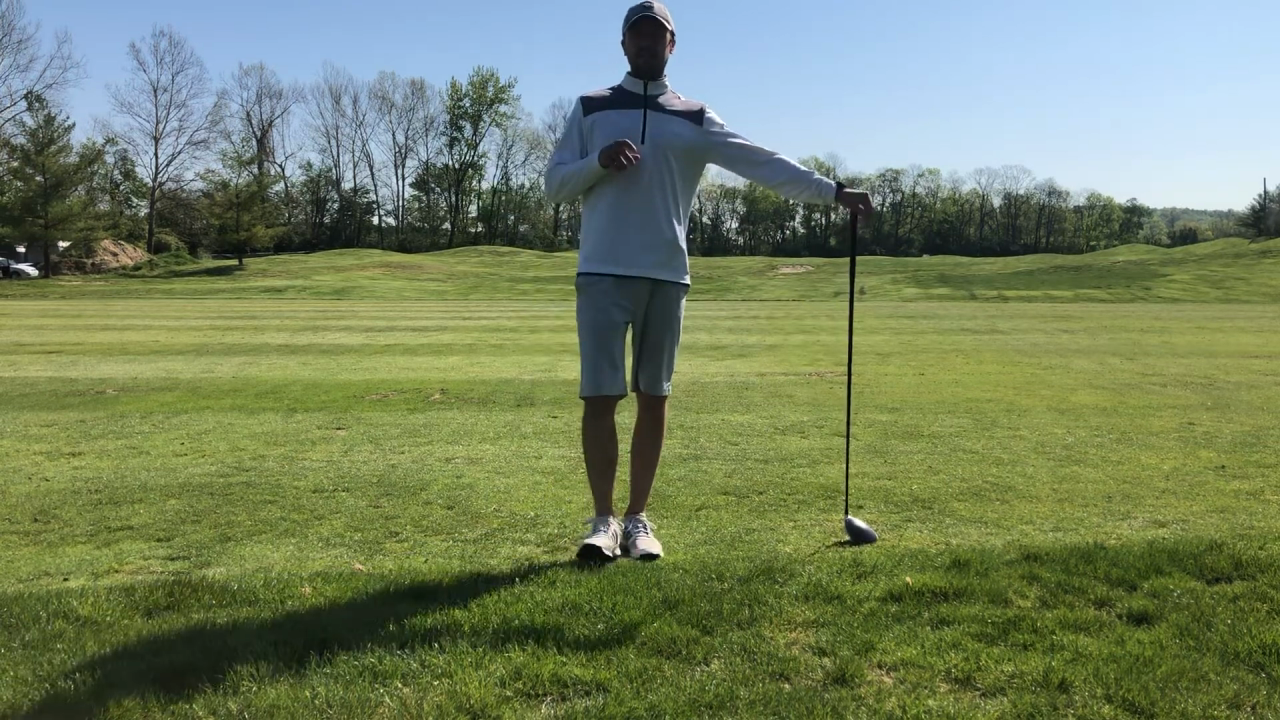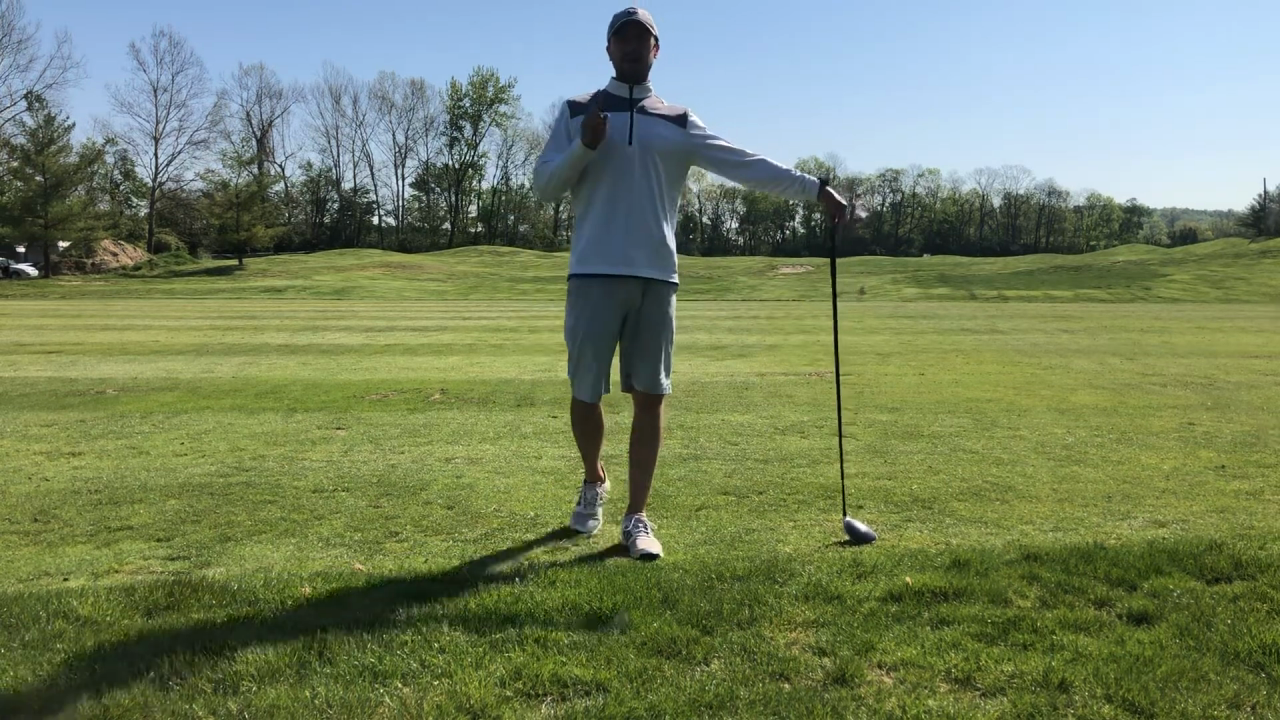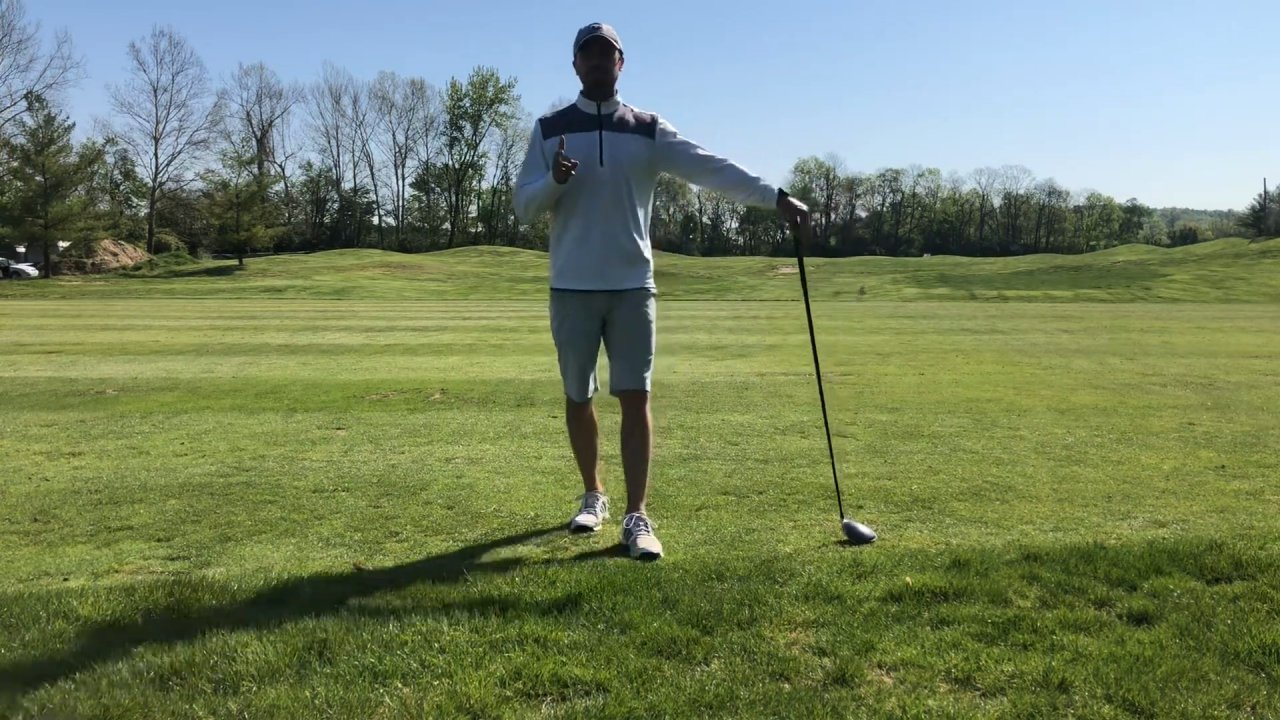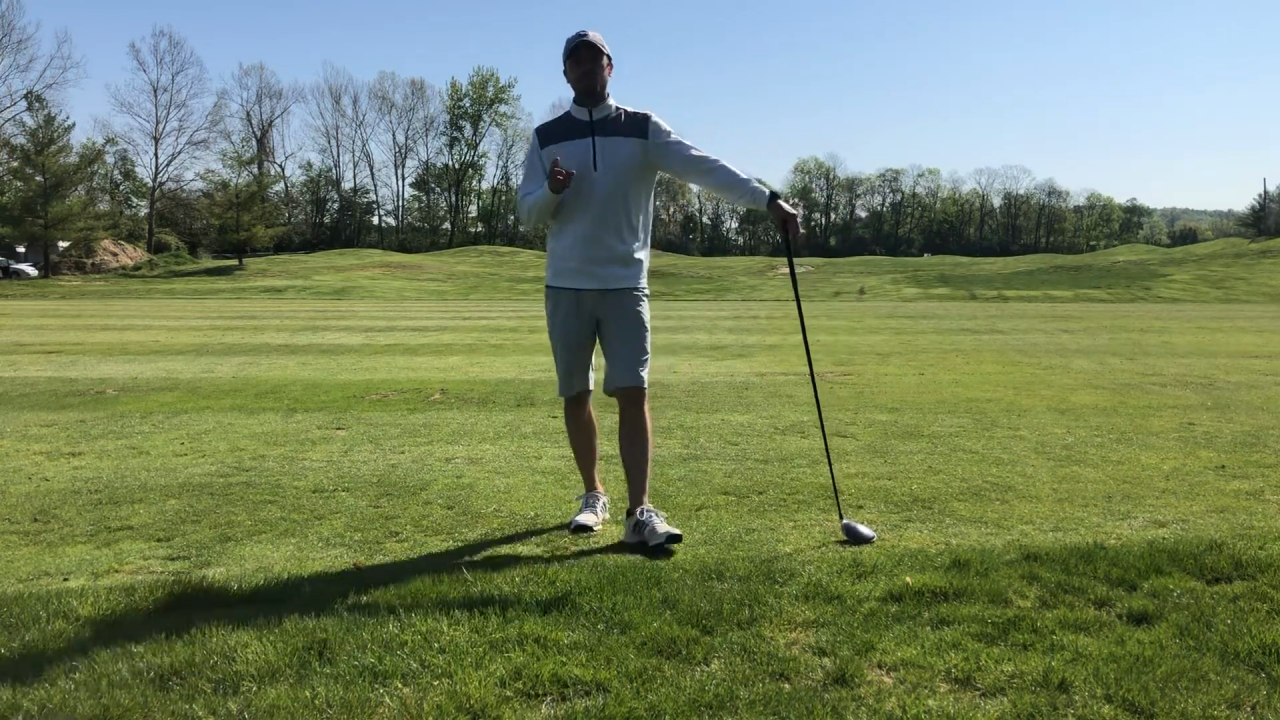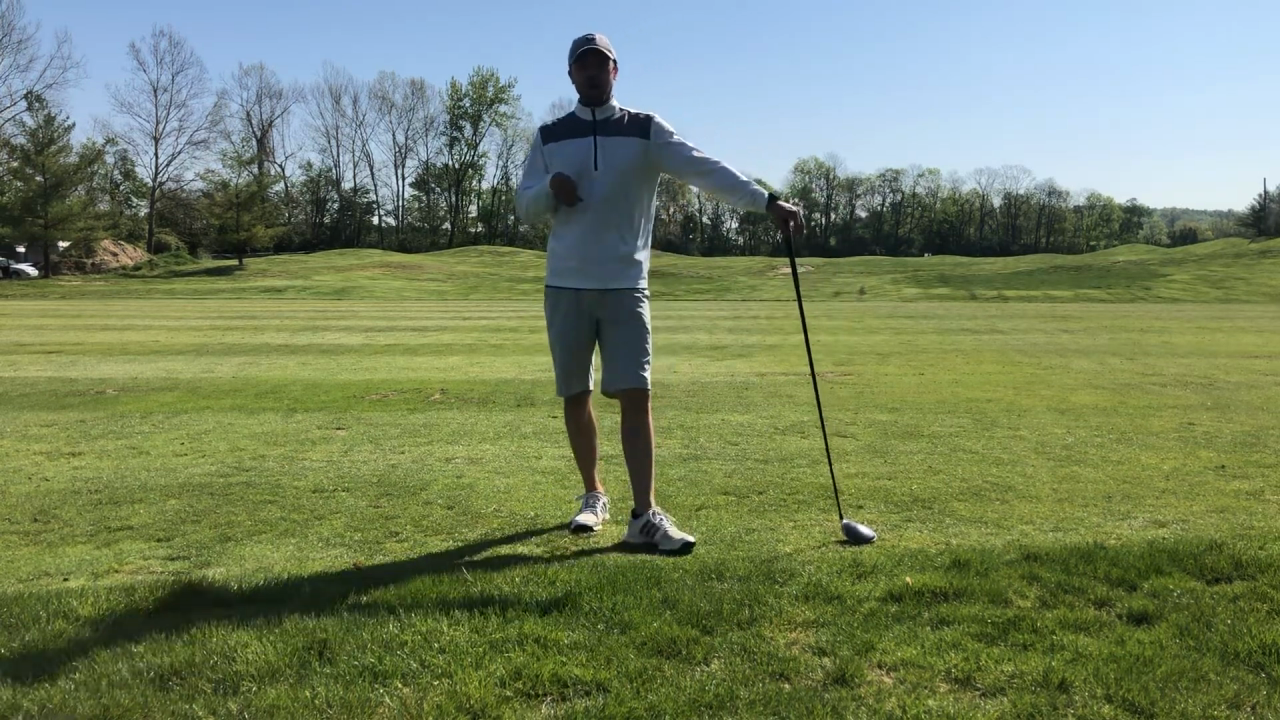
dt=0.5s
person 1, frame 1
left shoulder: (694, 118)
right shoulder: (589, 108)
left elbow: (765, 163)
right elbow: (554, 184)
left wrist: (834, 190)
right wrist: (598, 162)
left hip: (666, 275)
right hip: (603, 273)
left knee: (653, 399)
right knee: (600, 397)
left ankle: (637, 517)
right ankle: (605, 520)
person 1, frame 2
left shoulder: (678, 122)
right shoulder: (577, 112)
left elbow: (745, 164)
right elbow: (543, 187)
left wrist: (814, 187)
right wrist: (584, 147)
left hip: (656, 276)
right hip: (594, 274)
left knee: (650, 396)
right knee: (585, 393)
left ankle: (637, 517)
right ankle: (594, 481)
person 1, frame 3
left shoulder: (648, 129)
right shoulder: (550, 128)
left elbow: (712, 168)
right elbow: (524, 205)
left wrist: (775, 196)
right wrist: (554, 179)
left hip: (632, 284)
right hip: (573, 285)
left knee: (635, 397)
right knee: (578, 396)
left ankle: (636, 516)
right ankle: (593, 495)
person 1, frame 4
left shoulder: (643, 128)
right shoulder: (546, 137)
left elbow: (704, 167)
right elbow: (527, 213)
left wrist: (766, 199)
right wrist: (551, 190)
left hip: (624, 284)
right hip: (566, 286)
left knee: (632, 393)
right knee: (576, 394)
left ankle: (640, 513)
right ankle: (594, 496)
person 1, frame 5
left shoulder: (646, 130)
right shoulder: (549, 136)
left elbow: (705, 169)
right elbow: (525, 208)
left wrist: (766, 200)
right wrist: (549, 188)
left hip: (625, 285)
right hip: (566, 285)
left knee: (635, 394)
right knee: (576, 394)
left ankle: (645, 514)
right ankle: (593, 496)
